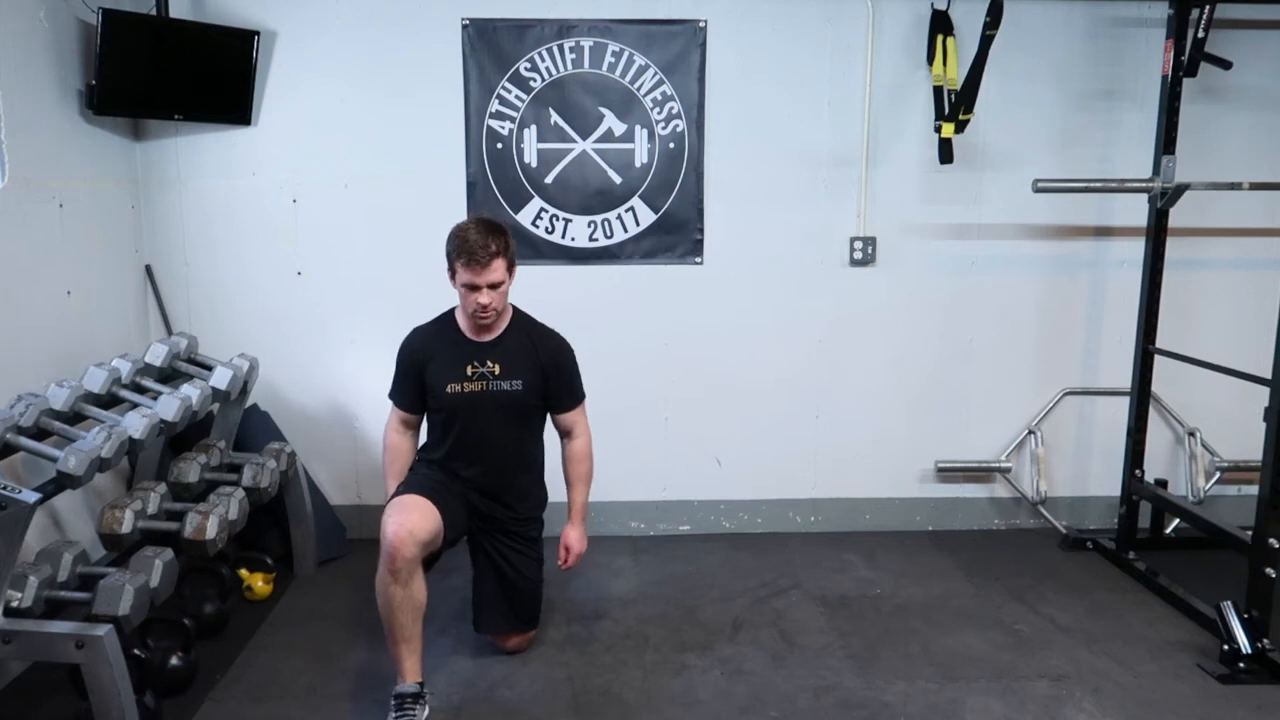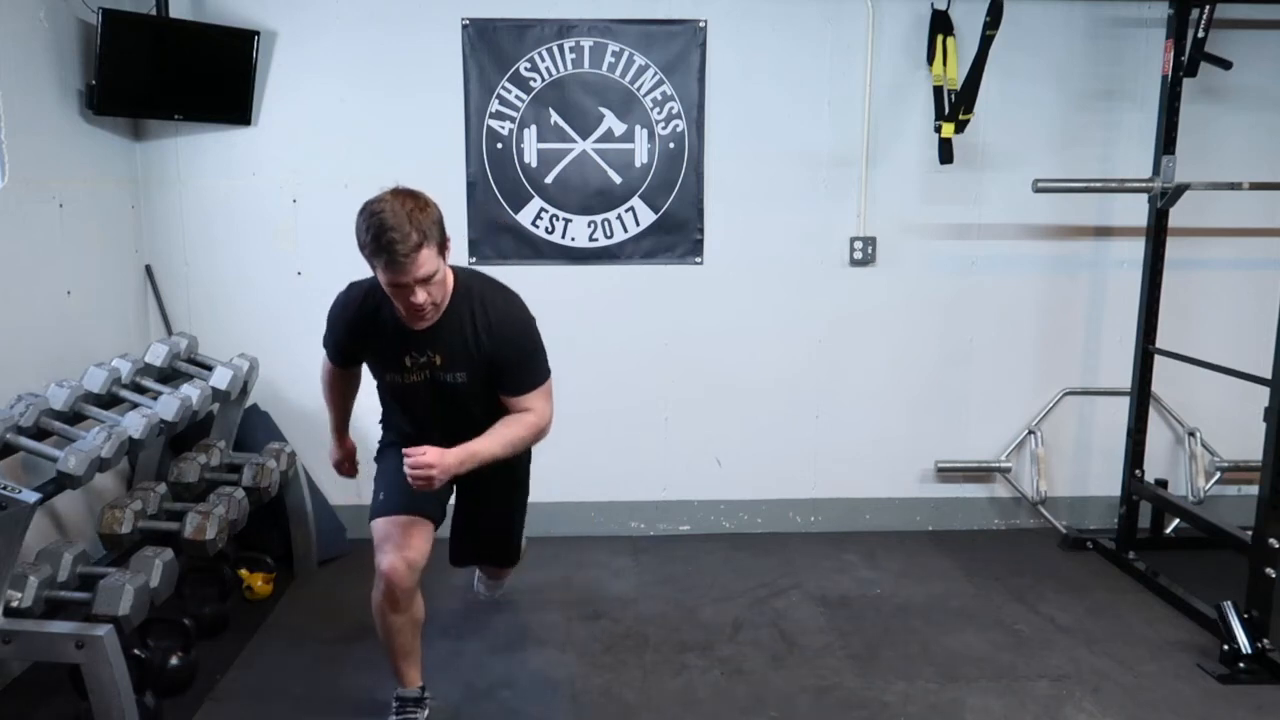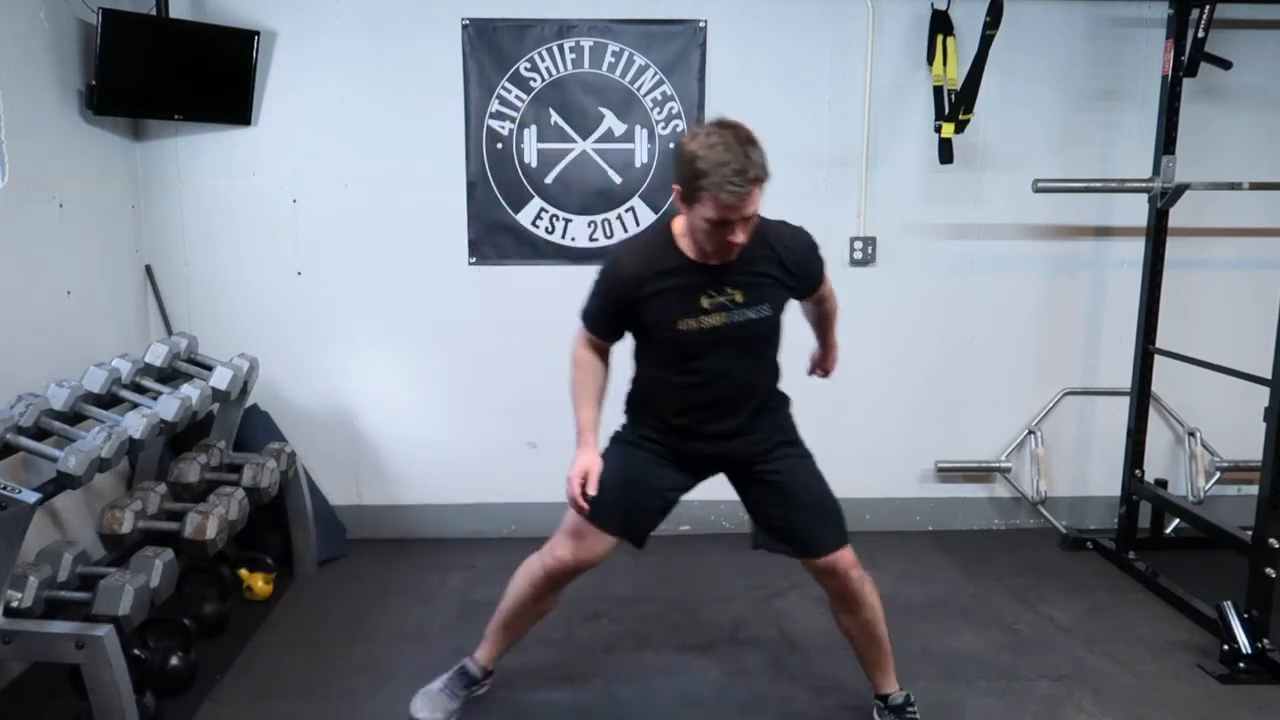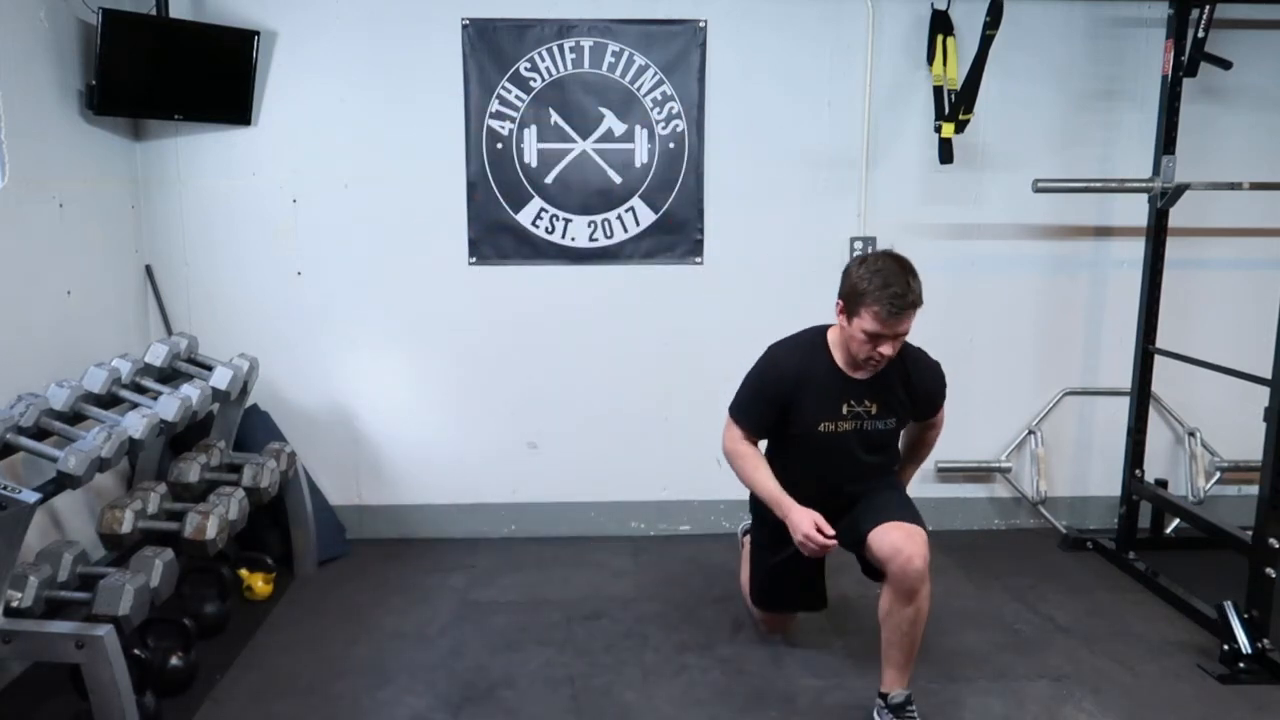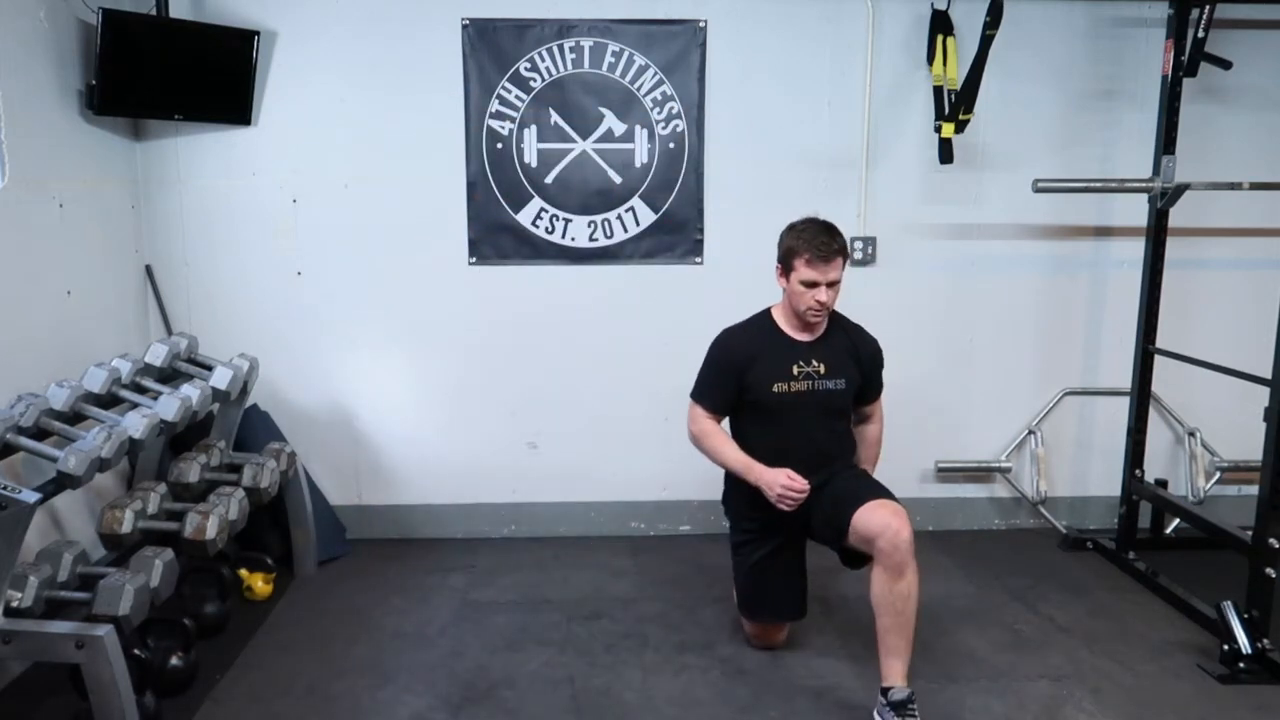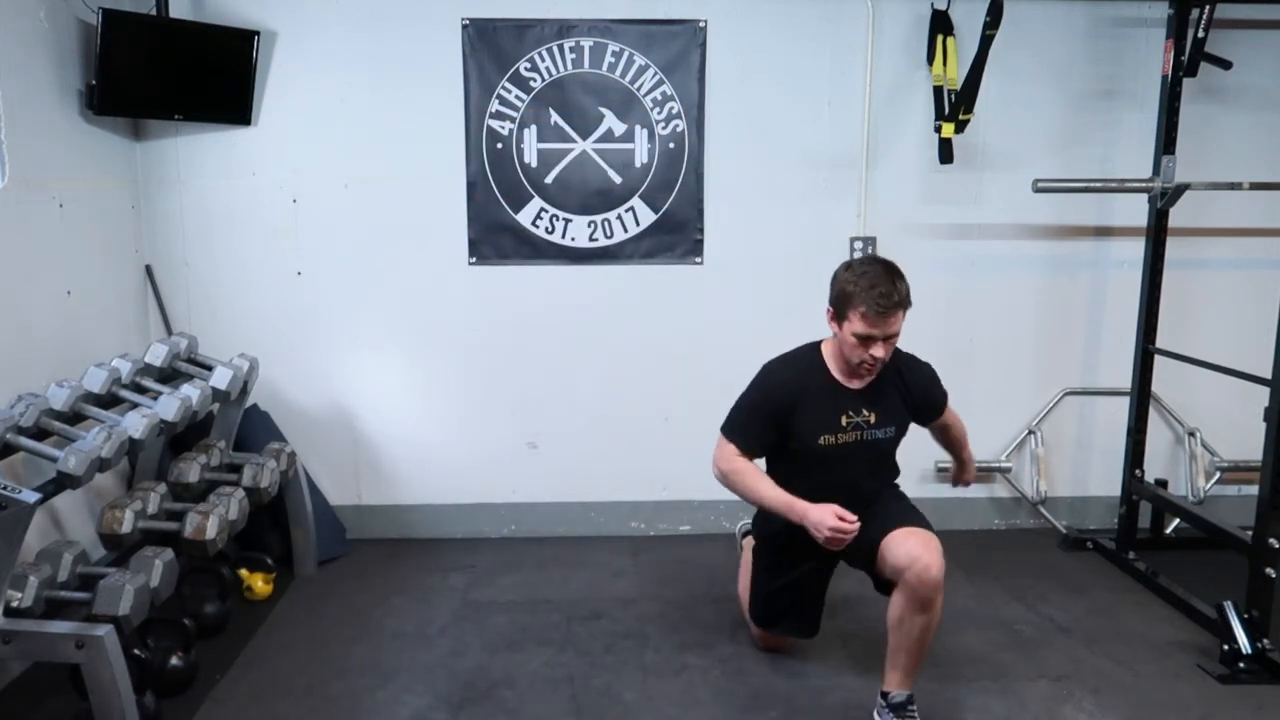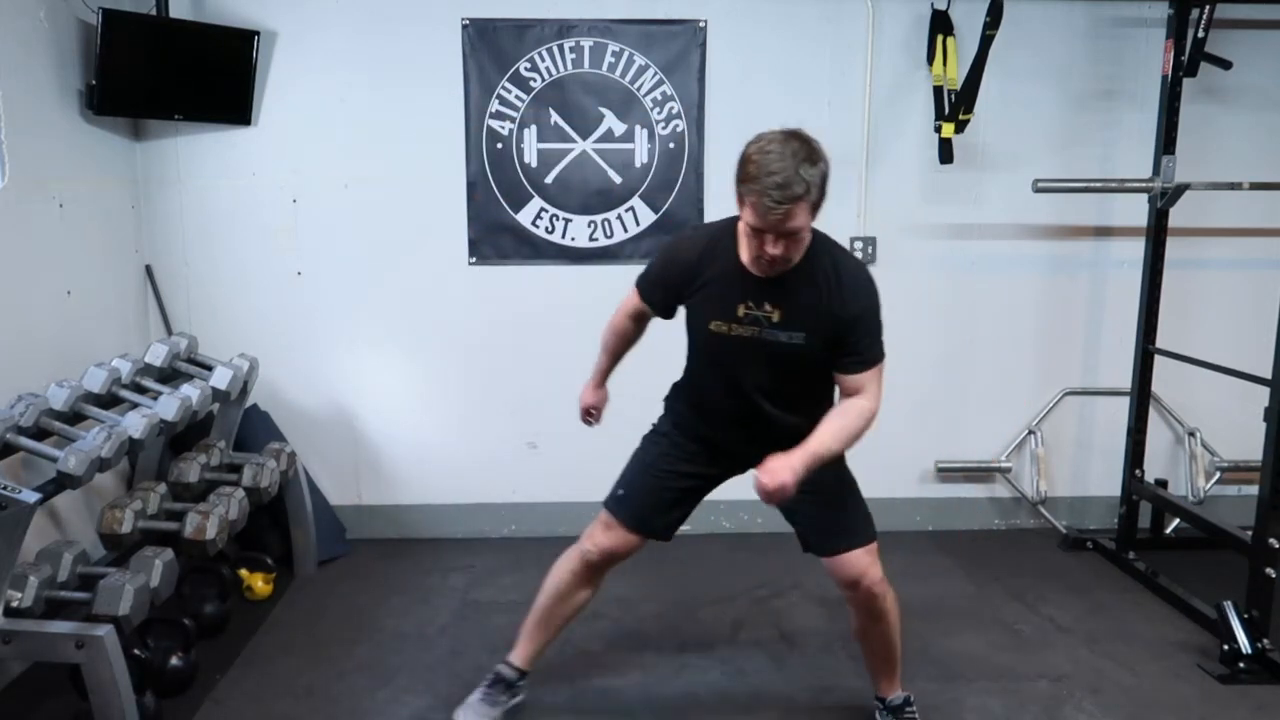
dt=0.7s
person 1, frame 1
left shoulder: (547, 348)
right shoulder: (422, 345)
left elbow: (575, 434)
right elbow: (402, 428)
left wrist: (576, 520)
right wrist: (394, 507)
left hip: (515, 503)
right hip: (441, 480)
left knee: (514, 640)
right knee: (398, 540)
left ankle: (487, 571)
person 1, frame 2
left shoulder: (500, 312)
right shoulder: (354, 311)
left elbow: (535, 415)
right elbow: (338, 371)
left wrist: (456, 461)
right wrist: (339, 437)
left hip: (489, 452)
right hip: (410, 443)
left knee: (497, 564)
right knee: (395, 570)
left ankle: (490, 558)
person 1, frame 3
left shoulder: (788, 249)
right shoulder: (634, 266)
left elbow: (818, 295)
right elbow: (590, 350)
left wrist: (828, 347)
right wrist: (586, 446)
left hip: (761, 432)
right hip: (660, 434)
left knee: (838, 565)
right knee: (569, 552)
right ankle: (475, 669)
person 1, frame 4
left shoulder: (920, 374)
right shoulder: (786, 364)
right elbow: (737, 441)
left wrist: (899, 480)
right wrist: (789, 514)
left hip: (869, 493)
right hip: (792, 503)
left knee: (910, 558)
right knee: (771, 619)
right ankle: (755, 539)
person 1, frame 5
left shoulder: (858, 344)
right shoulder: (737, 344)
right elbow: (700, 424)
left wrist: (859, 492)
right wrist: (762, 475)
left hip: (833, 480)
right hip: (761, 497)
left knee: (894, 533)
right knee: (765, 635)
right ankle: (755, 572)
person 1, frame 6
left shoulder: (913, 379)
right shoulder: (784, 381)
left elbow: (943, 422)
right elbow: (727, 462)
left wrist: (964, 462)
right wrist: (804, 513)
left hip: (873, 507)
right hip: (796, 517)
left knee: (925, 566)
right knee: (771, 638)
right ankle: (753, 544)
person 1, frame 7
left shoulder: (845, 282)
right shoulder: (688, 257)
left elbow: (862, 396)
right elbow: (636, 311)
left wrist: (802, 461)
right wrist: (597, 380)
left hip: (793, 437)
right hip: (693, 425)
left knee: (860, 573)
right knee: (602, 547)
